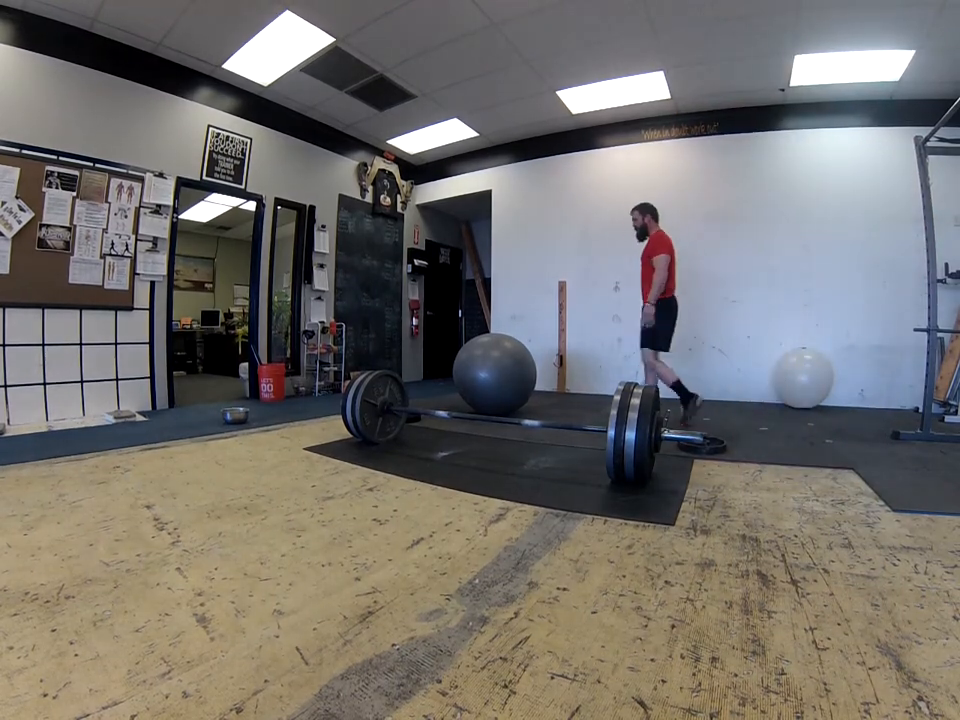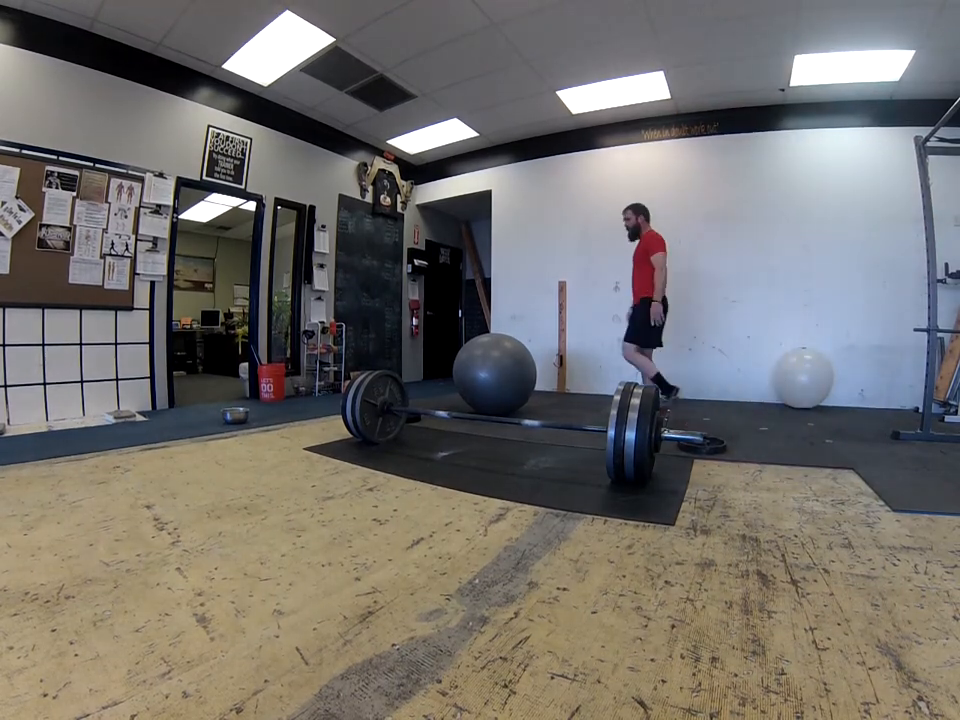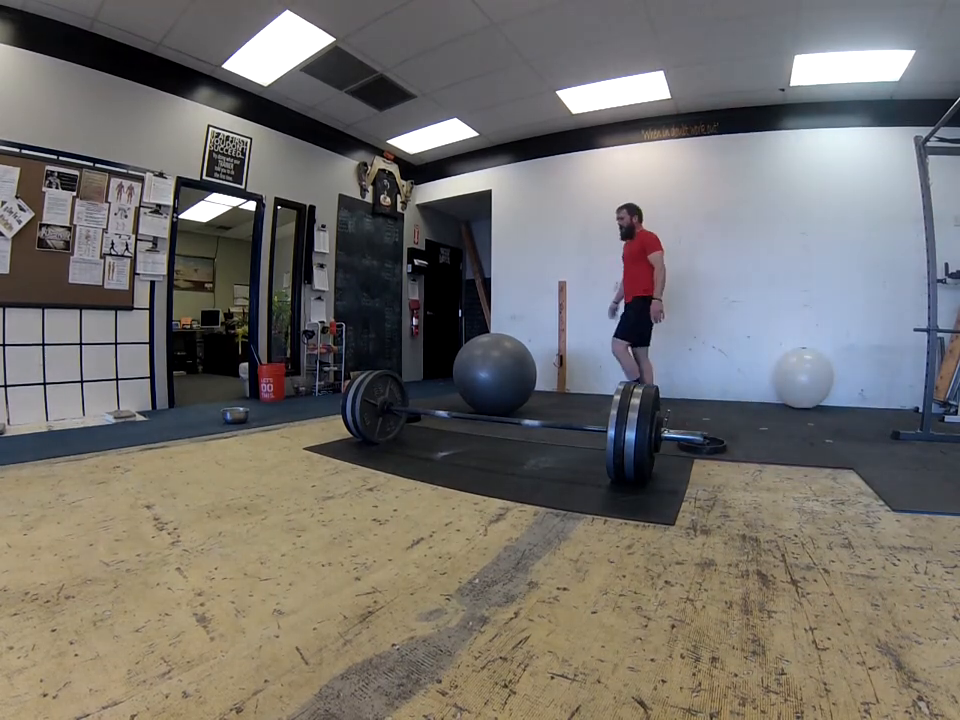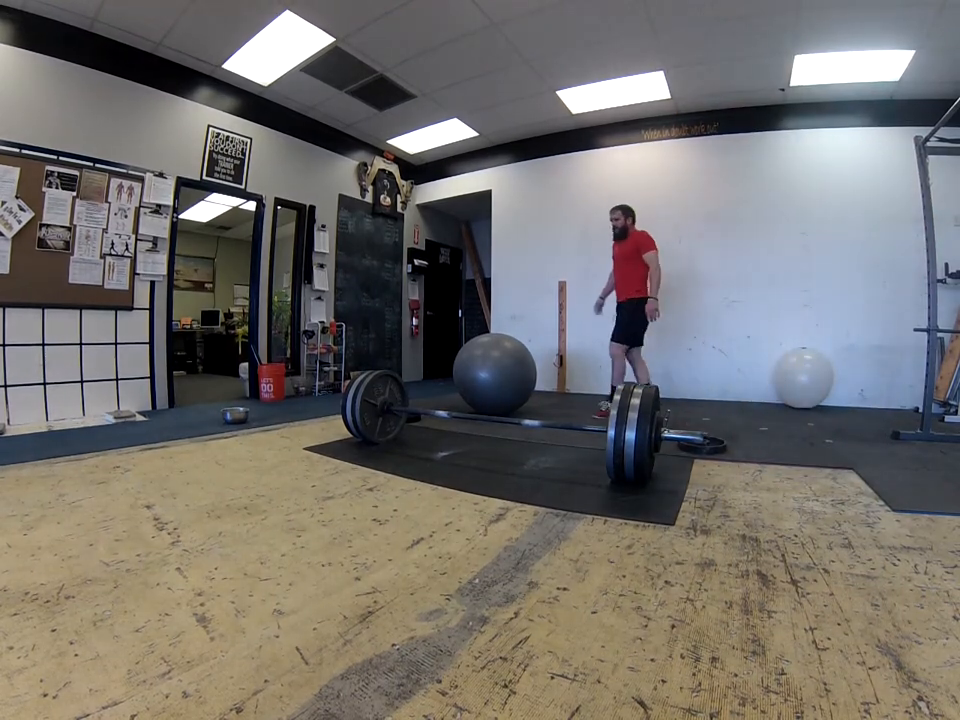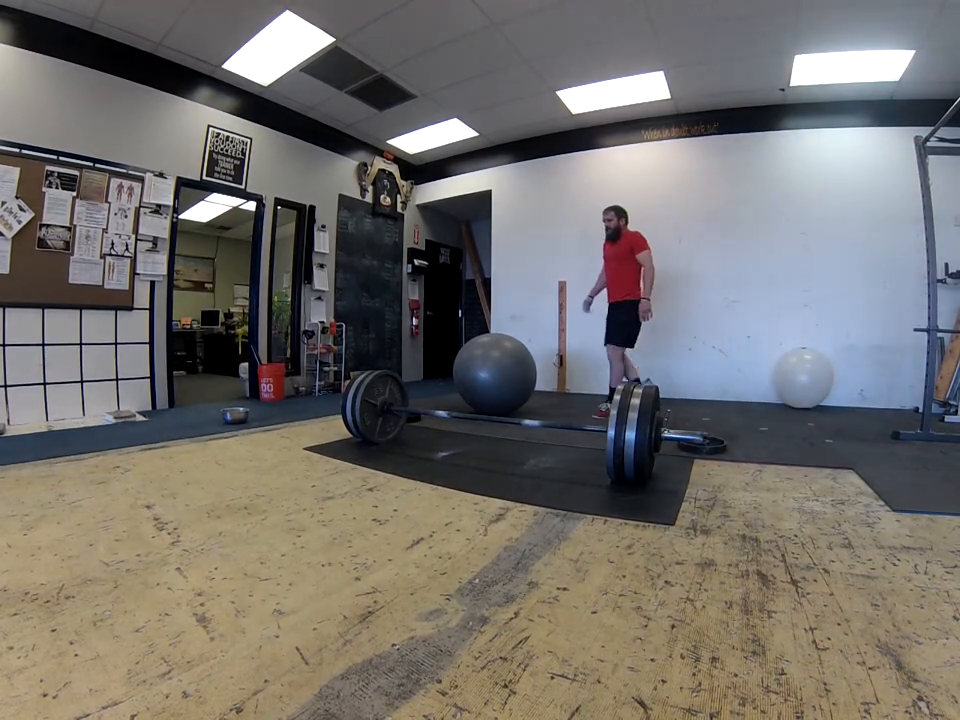
dt=0.1s
person 1, frame 1
left shoulder: (657, 240)
right shoulder: (657, 241)
left elbow: (661, 274)
left wrist: (649, 303)
left hip: (660, 306)
right hip: (659, 306)
left knee: (649, 359)
right knee: (650, 358)
left ankle: (689, 398)
person 1, frame 2
left shoulder: (653, 239)
right shoulder: (641, 243)
left elbow: (660, 270)
left wrist: (656, 302)
right wrist: (634, 305)
left hip: (650, 304)
right hip: (644, 304)
left knee: (629, 351)
right knee: (643, 354)
left ankle: (668, 389)
person 1, frame 3
left shoulder: (648, 239)
right shoulder: (629, 244)
left elbow: (659, 268)
left wrist: (656, 299)
right wrist: (616, 300)
left hip: (643, 304)
right hip: (634, 303)
left knee: (618, 346)
right knee: (640, 355)
person 1, frame 4
left shoulder: (642, 238)
right shoulder: (618, 243)
left elbow: (655, 268)
left wrist: (652, 298)
right wrist: (602, 297)
left hip: (636, 304)
right hip: (624, 304)
left knee: (615, 351)
right knee: (633, 354)
left ankle: (612, 401)
person 1, frame 5
left shoulder: (635, 238)
right shoulder: (608, 244)
left elbow: (648, 267)
left wrist: (645, 298)
right wrist: (591, 295)
left hip: (629, 306)
right hip: (615, 305)
left knee: (613, 354)
right knee: (618, 354)
left ankle: (611, 402)
